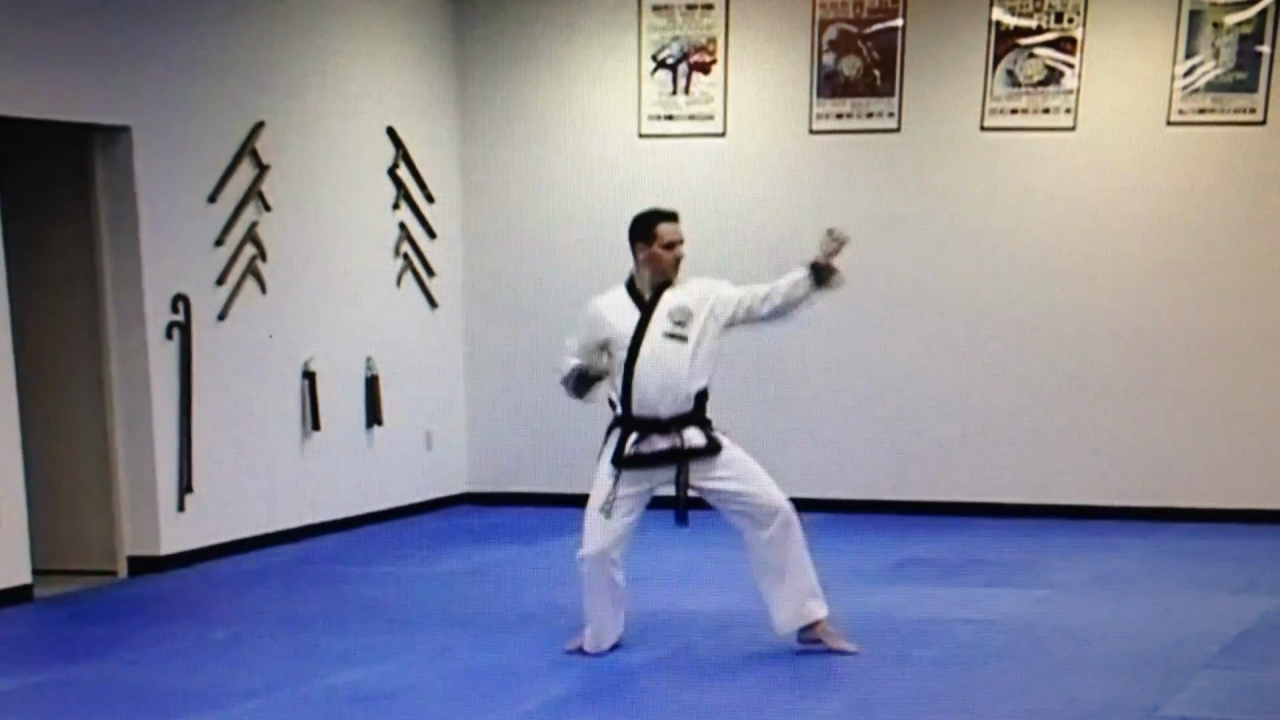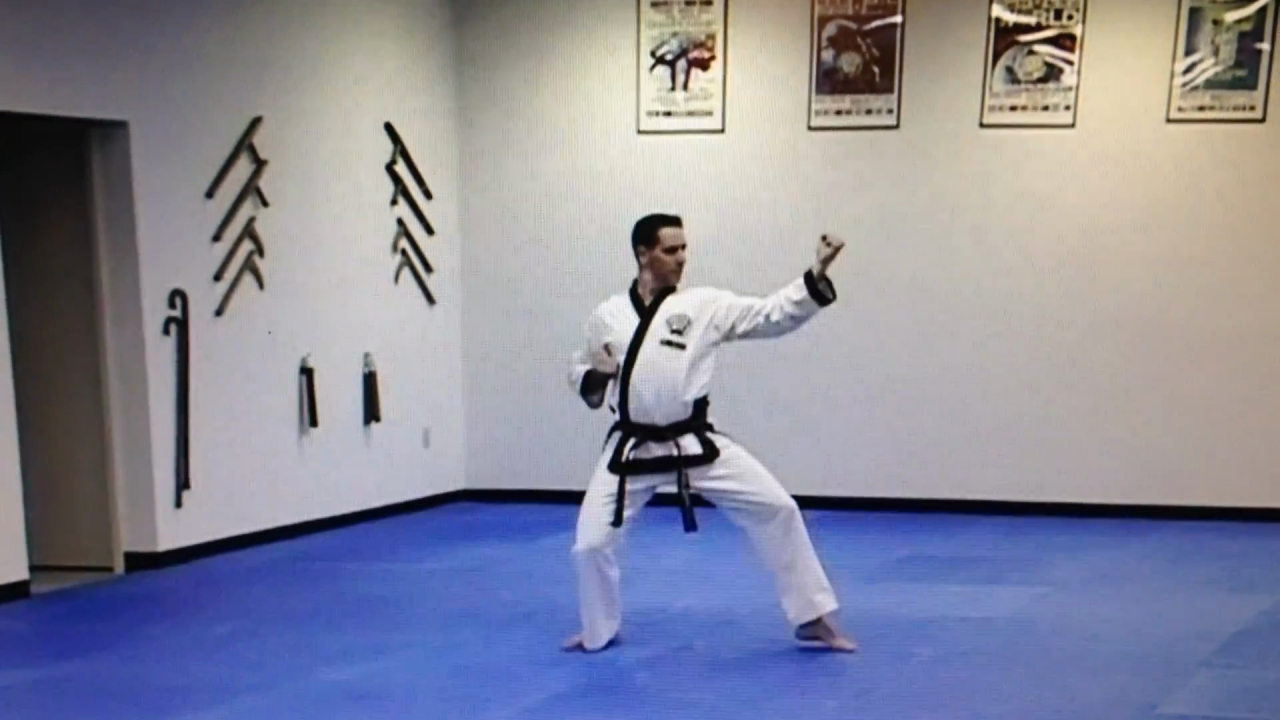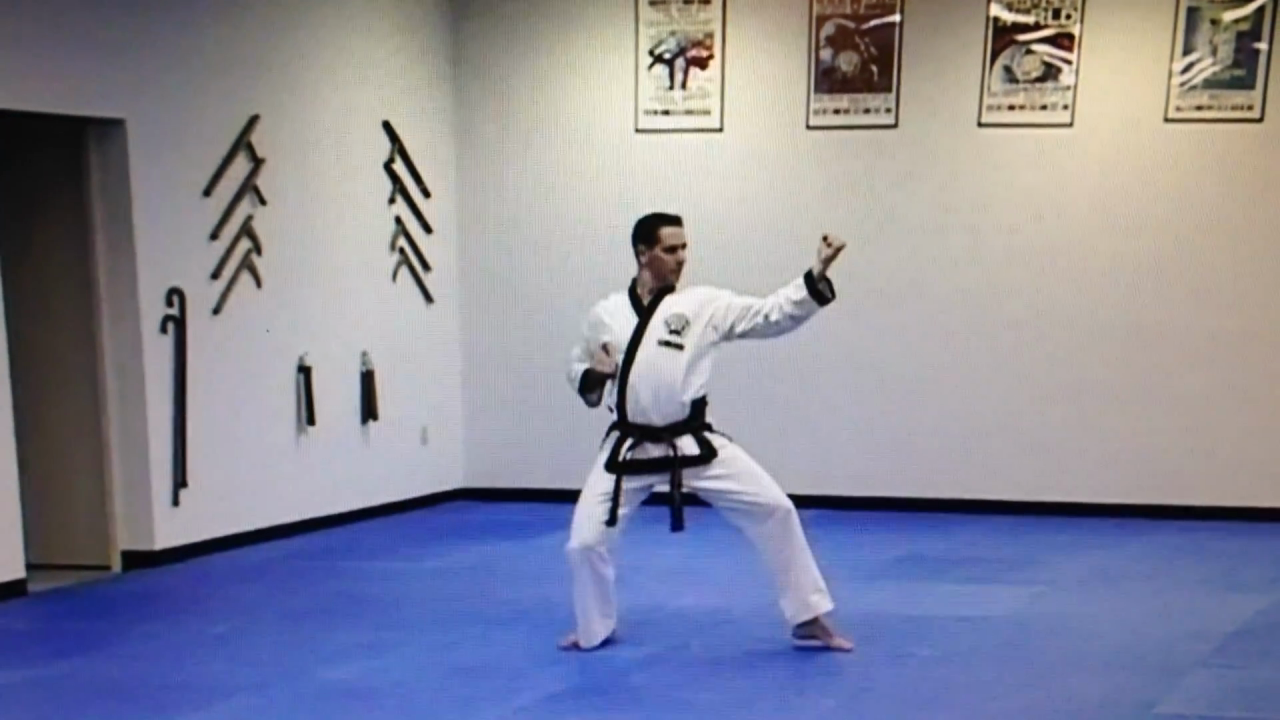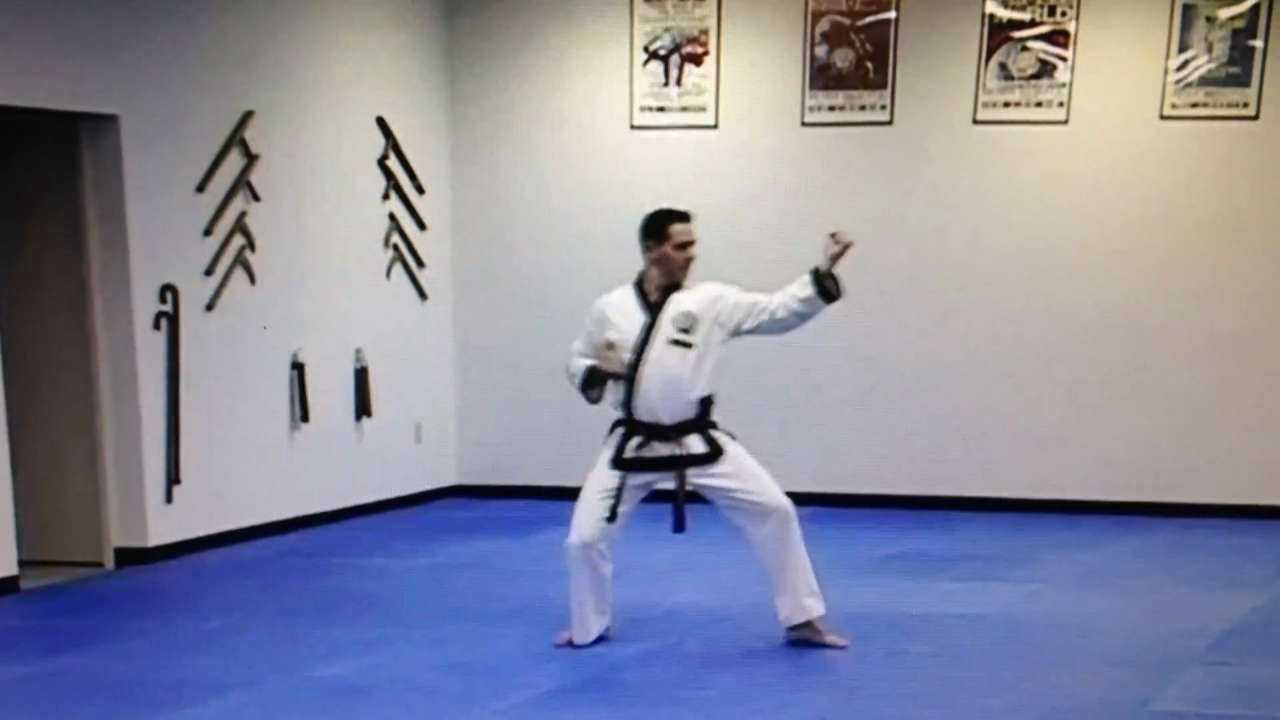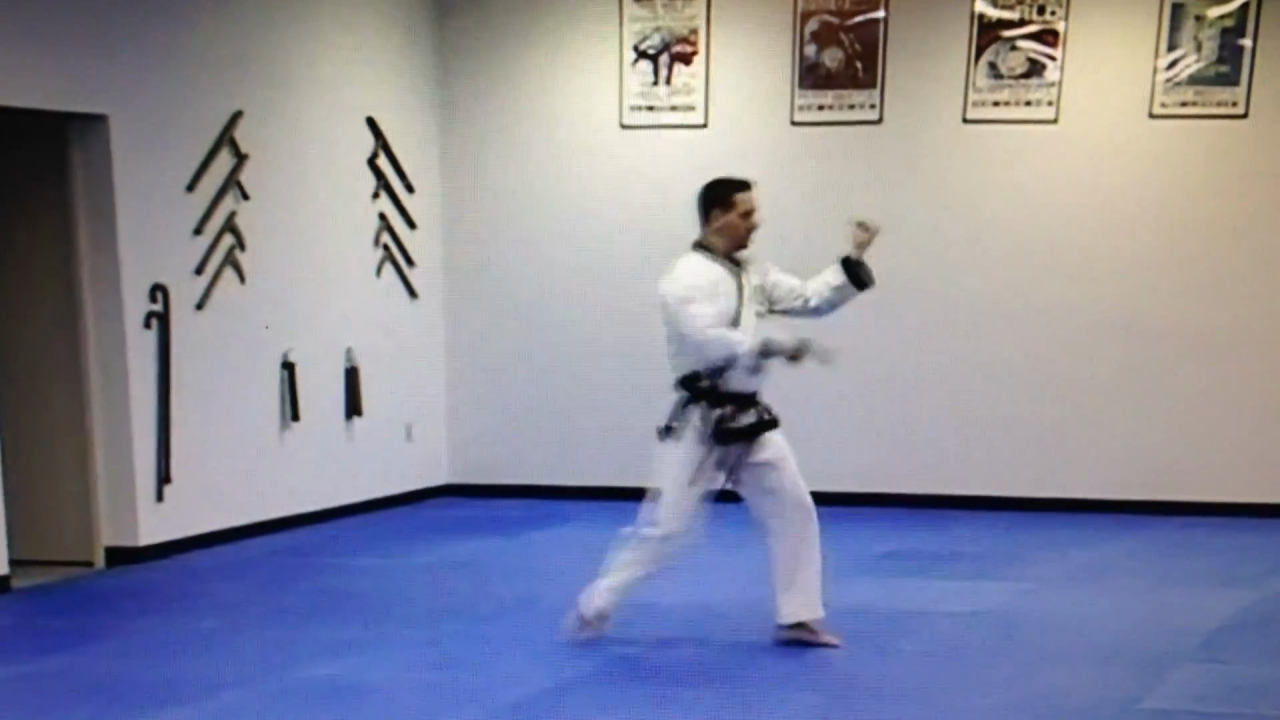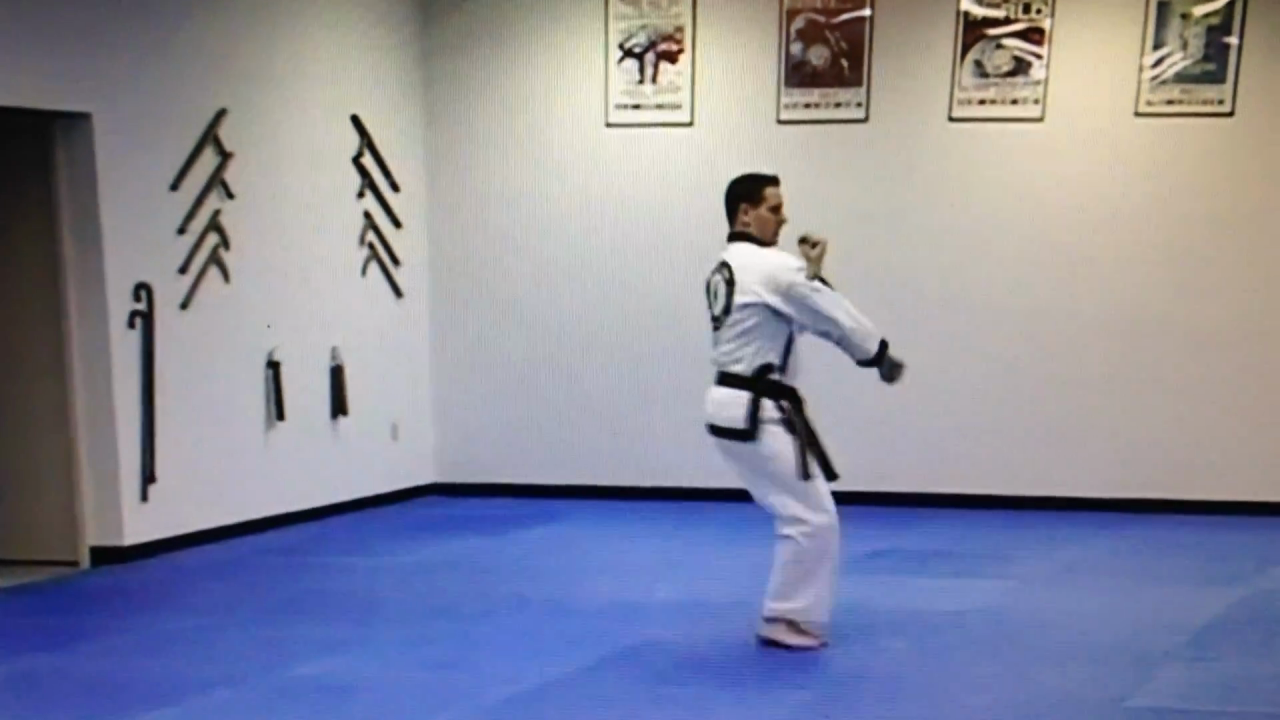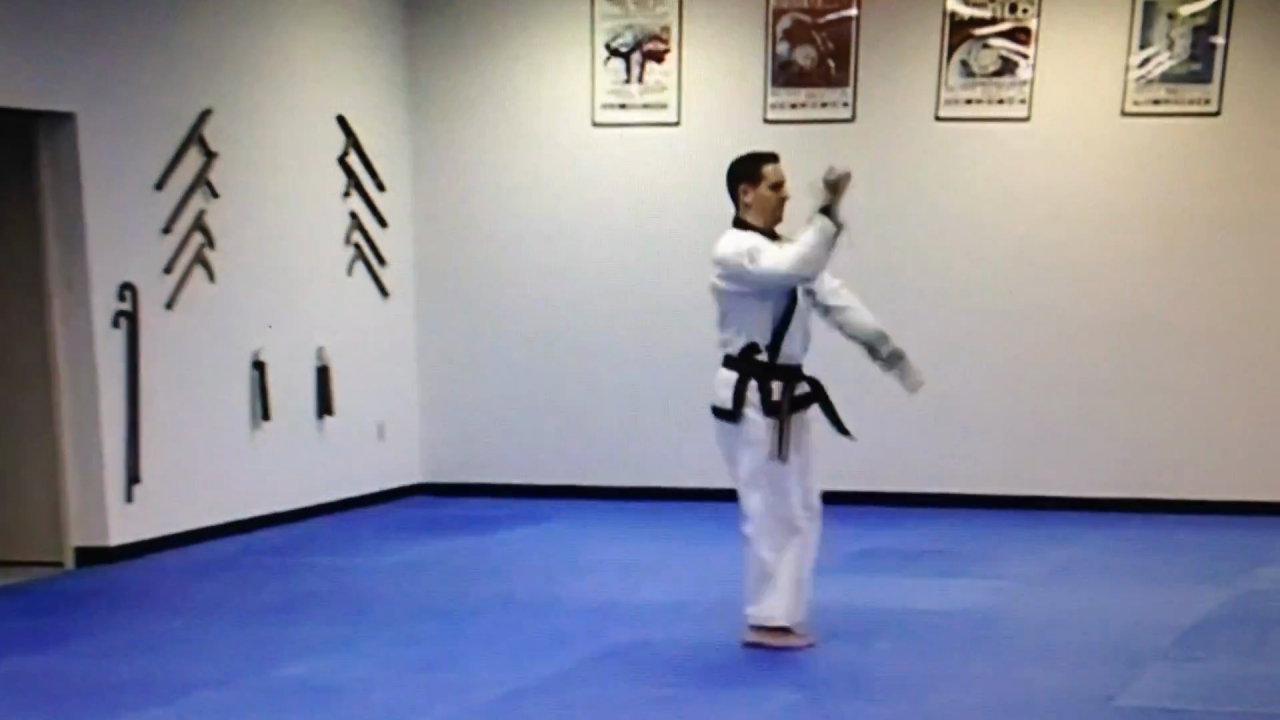
dt=0.3s
person 1, frame 1
left shoulder: (703, 294)
right shoulder: (603, 309)
left elbow: (768, 301)
right elbow: (571, 370)
left wrist: (817, 269)
right wrist: (585, 374)
left hip: (695, 440)
right hip: (633, 445)
left knee: (772, 513)
right knee: (598, 546)
left ankle: (809, 620)
right ankle: (600, 633)
person 1, frame 2
left shoulder: (705, 304)
right shoulder: (606, 316)
left elbow: (772, 315)
right elbow: (579, 373)
left wrist: (816, 276)
right wrist: (594, 378)
left hip: (696, 444)
right hip: (631, 448)
left knee: (777, 509)
right knee: (591, 542)
left ankle: (813, 617)
right ankle: (598, 629)
person 1, frame 3
left shoulder: (704, 304)
right shoulder: (604, 314)
left elbow: (771, 314)
right elbow: (578, 369)
left wrist: (817, 275)
right wrist: (592, 377)
left hip: (693, 444)
right hip: (629, 448)
left knee: (773, 510)
right knee: (585, 539)
left ankle: (809, 618)
right ankle: (594, 628)
person 1, frame 4
left shoulder: (711, 301)
right shoulder: (609, 308)
left elbow: (778, 310)
right elbow: (578, 363)
left wrist: (824, 271)
right wrist: (599, 373)
left hip: (699, 442)
right hip: (633, 445)
left knee: (773, 510)
right knee: (587, 535)
left ankle: (802, 619)
right ankle: (589, 625)
person 1, frame 5
left shoulder: (755, 274)
right shoulder: (688, 276)
left elbow: (812, 298)
right elbow: (712, 343)
left wrist: (855, 259)
right wrist: (773, 346)
left hip: (748, 418)
right hip: (700, 420)
left knee: (794, 509)
right knee: (665, 524)
left ankle: (798, 618)
right ankle: (595, 604)
person 1, frame 6
left shoulder: (728, 269)
right shoulder: (771, 266)
right elbow: (835, 317)
left wrist: (811, 272)
right wrist: (880, 354)
left hip: (750, 408)
right hip: (756, 414)
left knee: (808, 516)
right knee: (813, 519)
left ankle: (797, 617)
right ankle: (781, 618)
person 1, frame 7
left shoulder: (781, 249)
right shoulder: (733, 252)
left elbow: (834, 299)
right elbow: (792, 269)
left wrist: (885, 348)
right wrist: (829, 213)
left hip: (783, 393)
right hip: (752, 397)
left knee: (801, 510)
right knee: (773, 512)
left ankle: (780, 614)
right ankle: (766, 621)
